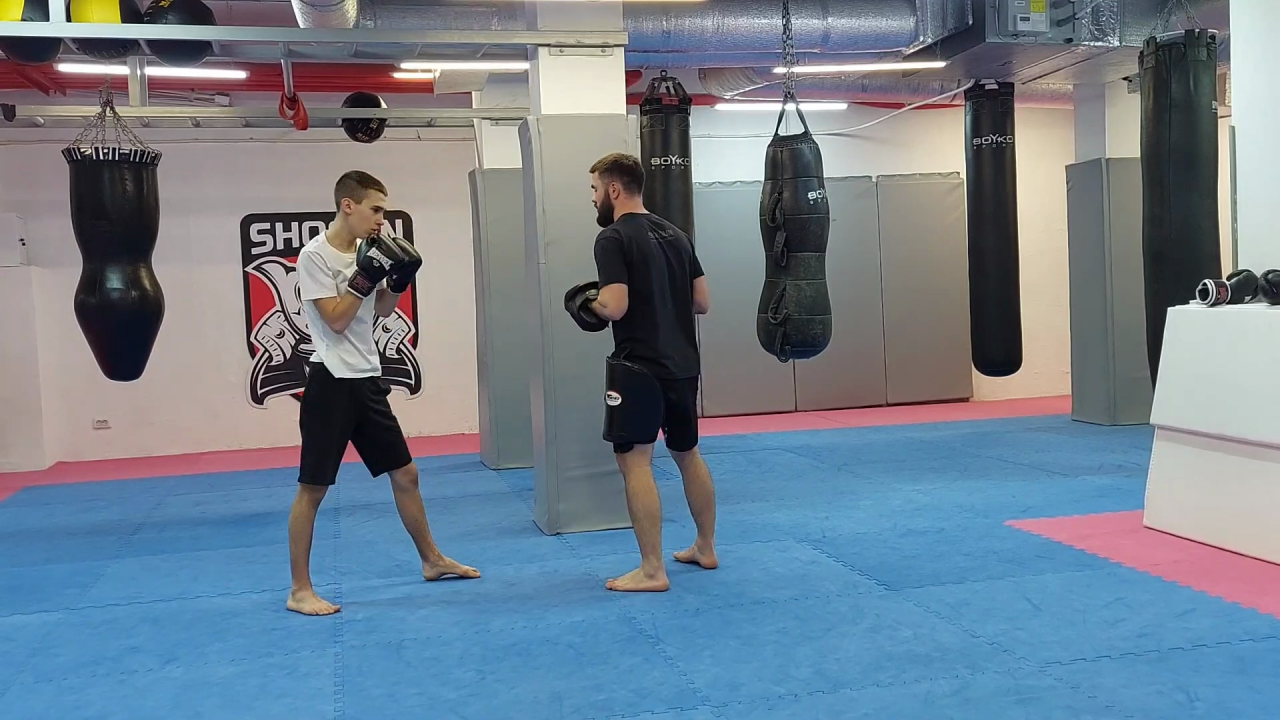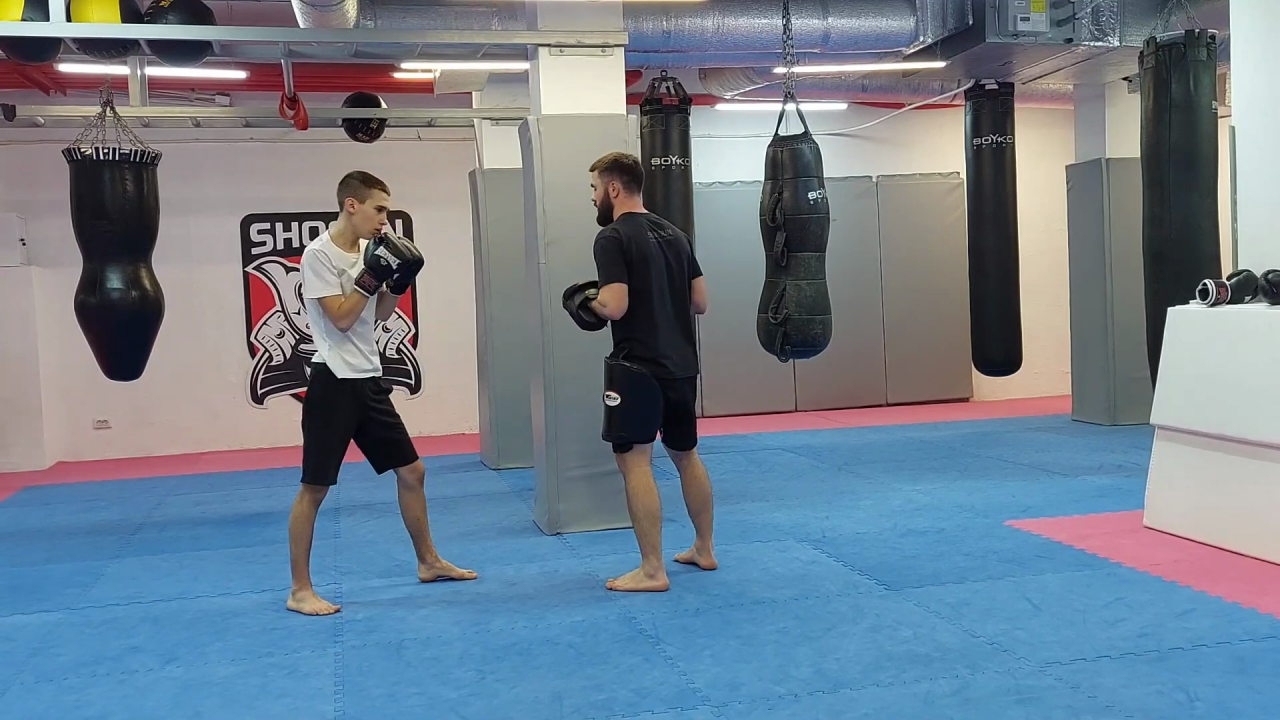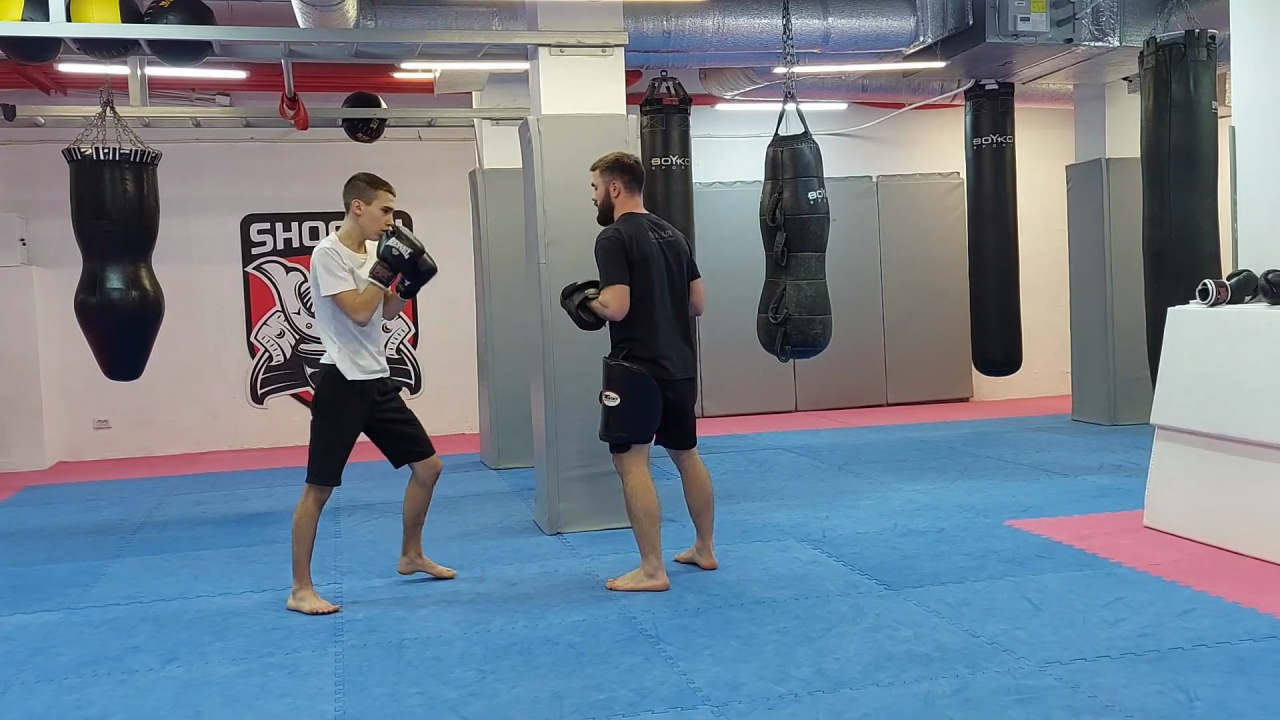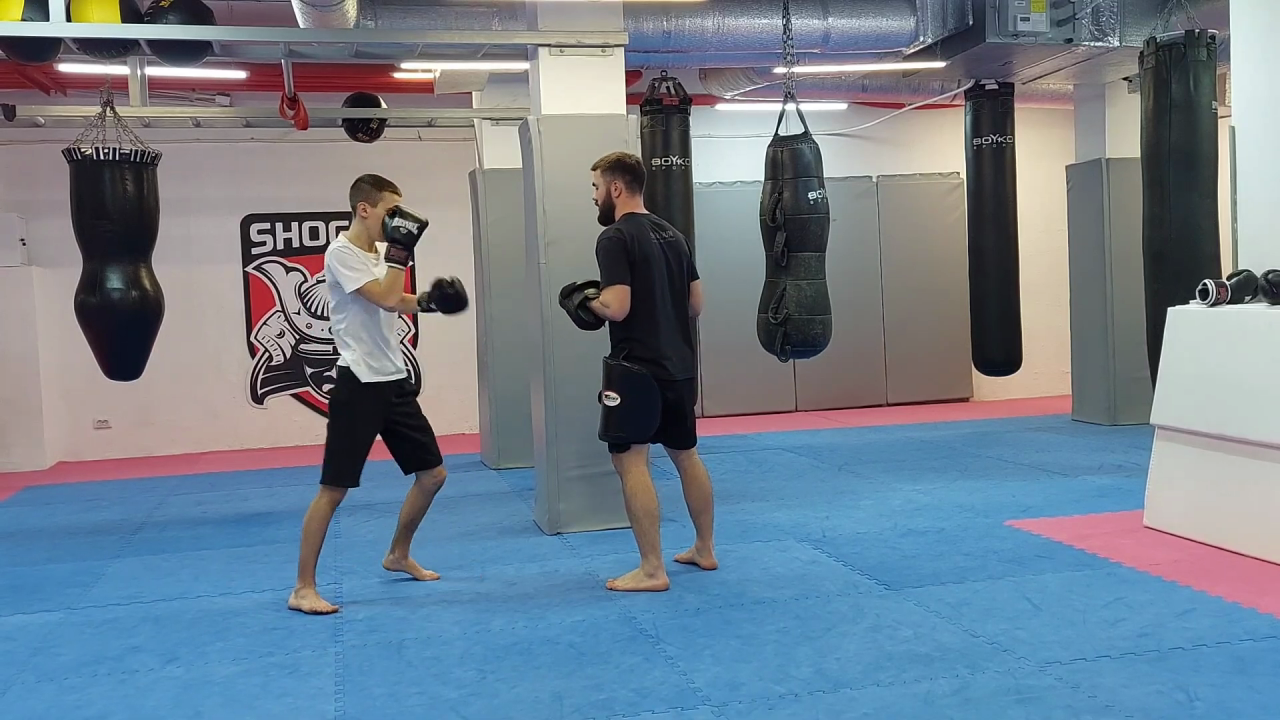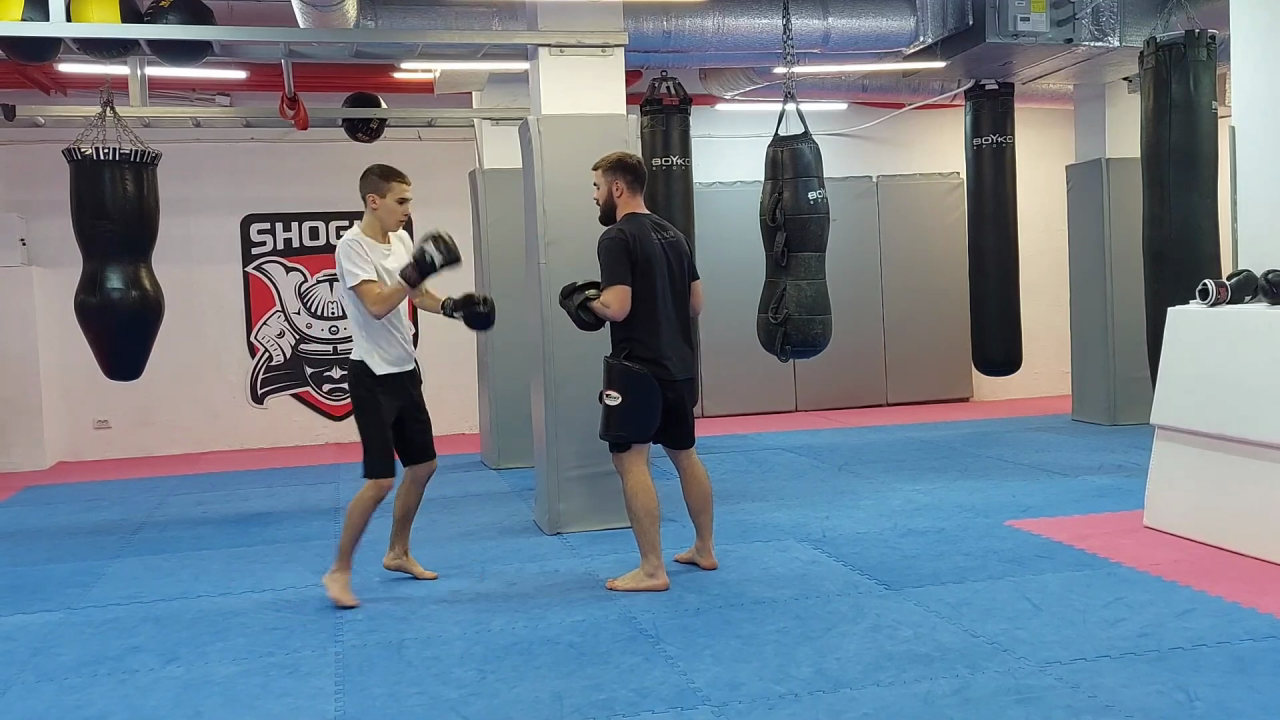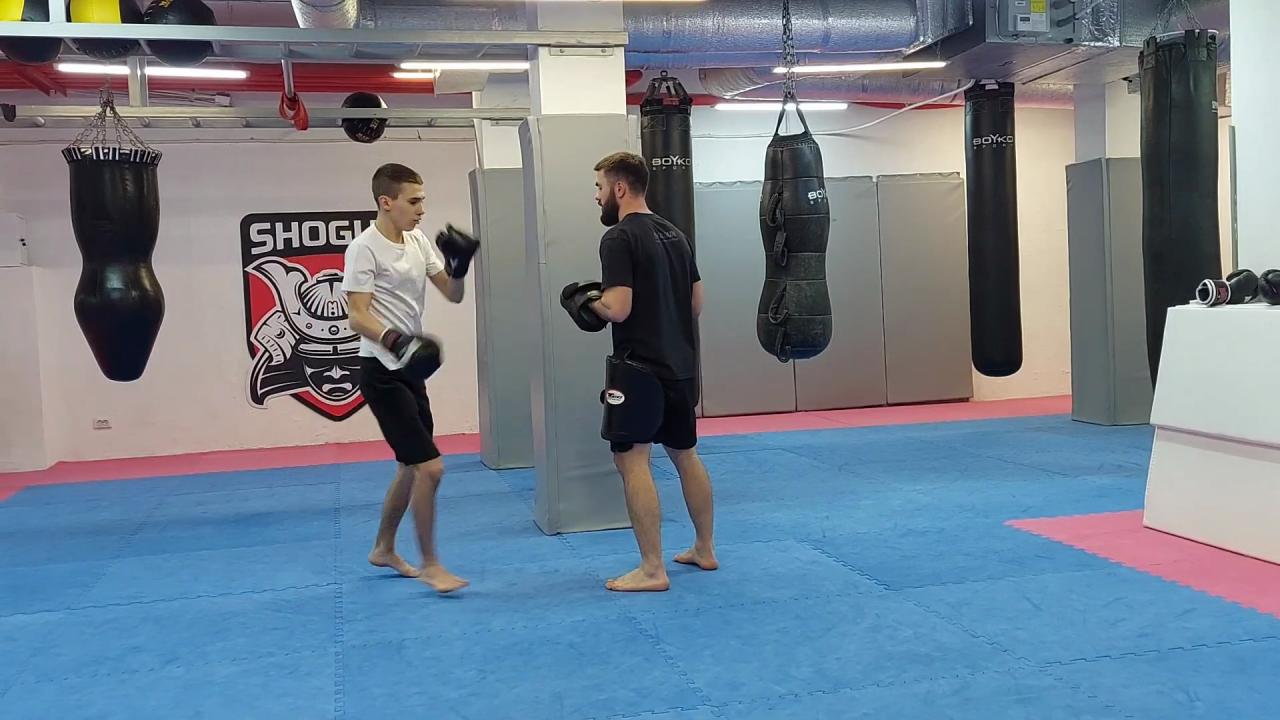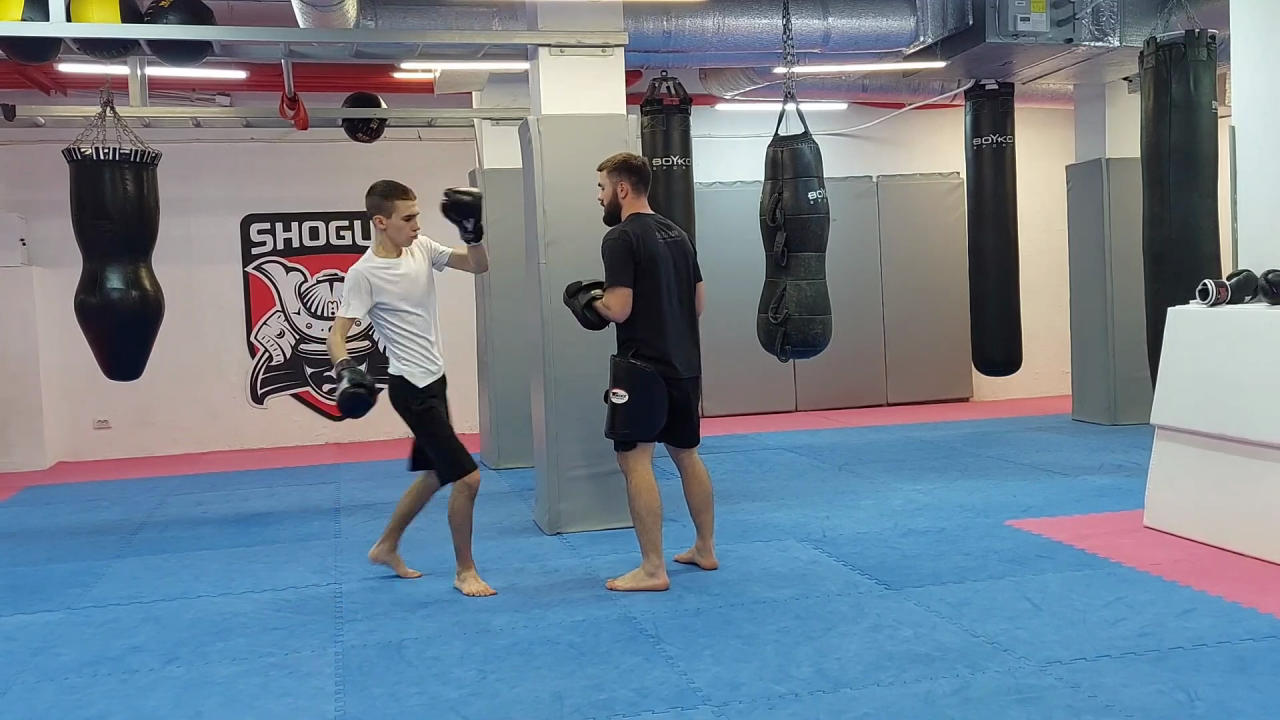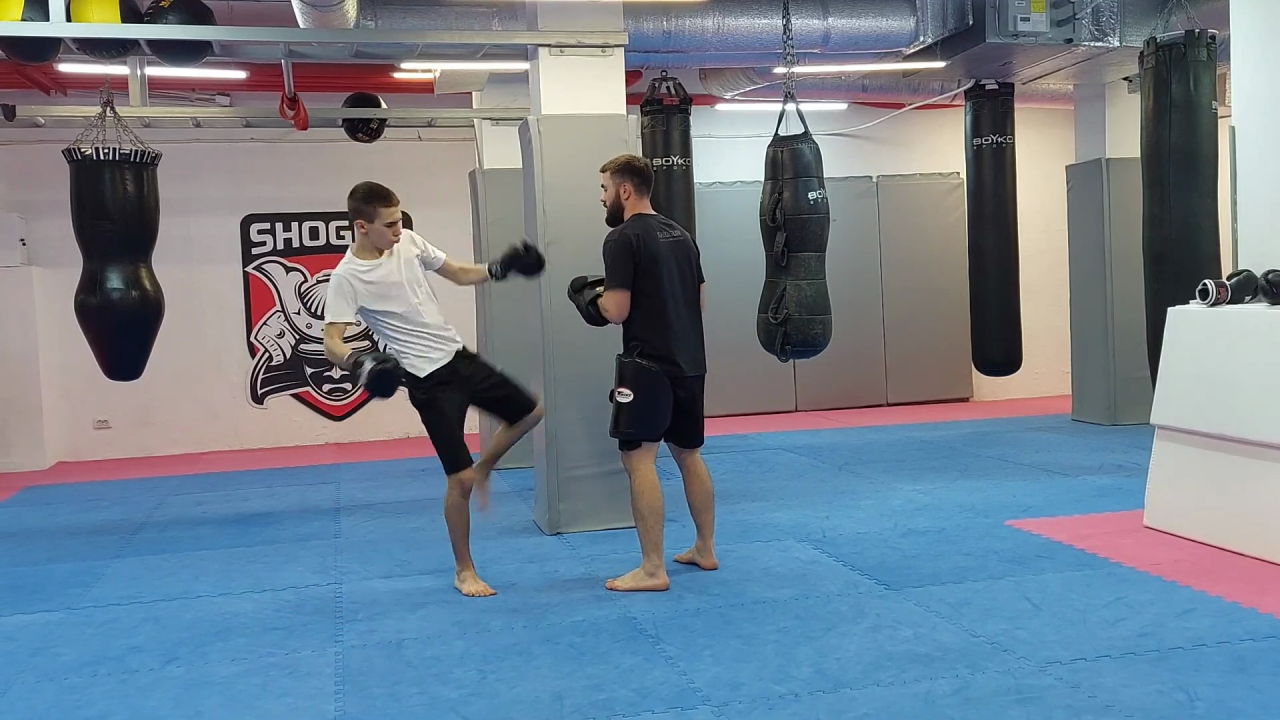
dt=0.1s
person 1, frame 1
left shoulder: (613, 238)
right shoulder: (675, 234)
left elbow: (615, 307)
right elbow: (702, 302)
left wrist: (588, 302)
left hip: (641, 368)
right hip: (682, 366)
left knee: (634, 463)
right knee: (688, 455)
left ankle: (652, 571)
right ankle: (705, 548)
person 1, frame 2
left shoulder: (612, 238)
right shoulder: (674, 234)
left elbow: (615, 306)
right elbow: (700, 302)
left wrist: (587, 301)
left hip: (640, 368)
right hip: (681, 366)
left knee: (634, 463)
right knee: (686, 456)
left ankle: (652, 571)
right ankle: (704, 549)
person 1, frame 3
left shoulder: (613, 238)
right shoulder: (672, 235)
left elbow: (616, 307)
right elbow: (697, 303)
left wrist: (587, 301)
left hip: (639, 369)
right hip: (680, 366)
left knee: (631, 462)
right knee: (687, 455)
left ankle: (652, 570)
right ankle: (705, 549)
person 1, frame 4
left shoulder: (615, 238)
right shoulder: (673, 235)
left elbow: (617, 307)
right elbow: (695, 304)
left wrist: (587, 300)
left hip: (638, 369)
right hip: (679, 366)
left knee: (631, 462)
right knee: (686, 455)
left ankle: (652, 570)
right ankle: (705, 549)
person 1, frame 5
left shoulder: (616, 238)
right shoulder: (673, 235)
left elbow: (617, 307)
right elbow: (695, 304)
left wrist: (587, 301)
left hip: (639, 368)
right hip: (680, 365)
left knee: (630, 461)
right knee: (685, 455)
left ankle: (652, 570)
right ankle: (705, 548)
person 1, frame 6
left shoulder: (618, 238)
right shoulder: (675, 235)
left elbow: (618, 308)
right elbow: (696, 304)
left wrist: (589, 301)
left hip: (641, 368)
right hip: (680, 365)
left knee: (632, 461)
right knee: (686, 454)
left ankle: (652, 570)
right ankle: (705, 549)
person 1, frame 7
left shoulder: (621, 238)
right shoulder: (677, 234)
left elbow: (619, 311)
right elbow: (698, 302)
left wrist: (592, 300)
left hip: (646, 366)
right hip: (685, 364)
left knee: (635, 459)
right knee: (686, 454)
left ankle: (652, 570)
right ankle: (705, 549)
person 1, frame 8
left shoulder: (622, 239)
right shoulder: (680, 235)
left elbow: (617, 311)
left wrist: (594, 296)
left hip: (651, 365)
right hip: (689, 363)
left knee: (638, 458)
right knee: (689, 454)
left ankle: (653, 569)
right ankle: (705, 549)
person 2, frame 1
left shoulder: (365, 249)
right shoulder: (315, 255)
right elbow: (336, 320)
left wrist: (397, 281)
right wrist: (366, 276)
left hip: (368, 381)
right hip: (331, 383)
left knee: (405, 474)
right knee: (313, 489)
left ankle: (432, 559)
right ankle: (300, 590)
person 2, frame 2
left shoulder: (367, 249)
right shoulder: (319, 254)
right elbow: (341, 319)
left wrist: (397, 282)
right wrist: (371, 275)
left hip: (370, 381)
right hip: (333, 383)
left knee: (412, 472)
right knee: (314, 489)
left ankle: (428, 561)
right ankle: (300, 589)
person 2, frame 3
left shoulder: (372, 250)
right shoulder: (328, 254)
right elbow: (360, 313)
left wrist: (406, 286)
right wrist: (385, 268)
left hip: (378, 381)
right hip: (342, 384)
left knee: (428, 466)
right knee: (320, 487)
left ankle: (412, 556)
right ankle: (301, 588)
person 2, frame 4
left shoulder: (382, 250)
right shoulder: (341, 254)
right elbow: (385, 298)
left wrist: (428, 300)
right wrist: (402, 249)
left hip: (394, 382)
right hip: (359, 386)
left knee: (433, 473)
right knee: (334, 489)
left ankle: (399, 554)
right ankle: (304, 587)
person 2, frame 5
left shoulder: (401, 240)
right shoulder: (352, 245)
right elbow: (377, 304)
left wrist: (452, 305)
right wrist: (416, 268)
left hip: (405, 371)
right hip: (374, 374)
left knee: (420, 469)
right knee: (379, 480)
left ankle: (396, 552)
right ankle: (339, 570)
person 2, frame 6
left shoulder: (418, 241)
right shoulder: (365, 249)
left elbow: (452, 292)
right elbow: (358, 317)
left wrist: (457, 268)
right wrist: (398, 344)
left hip: (412, 370)
right hip: (384, 373)
left knee: (413, 467)
right knee: (431, 467)
left ankle: (384, 549)
right ankle: (429, 562)
person 2, frame 7
left shoulder: (420, 247)
right shoulder: (364, 273)
left elbow: (475, 264)
right elbow: (338, 336)
left wrist: (471, 230)
right wrist: (349, 371)
left hip: (434, 379)
right hip: (413, 388)
left knee: (435, 476)
right knee: (468, 480)
left ankle: (387, 546)
right ankle: (464, 568)
person 2, frame 8
left shoulder: (409, 243)
right shoulder: (345, 278)
left elbow: (457, 273)
right elbow: (333, 343)
left wrist: (500, 268)
right wrist: (359, 363)
left hip: (459, 359)
right hip: (428, 380)
left knee: (530, 413)
right knee: (461, 476)
left ankle: (481, 468)
right ankle: (464, 569)
